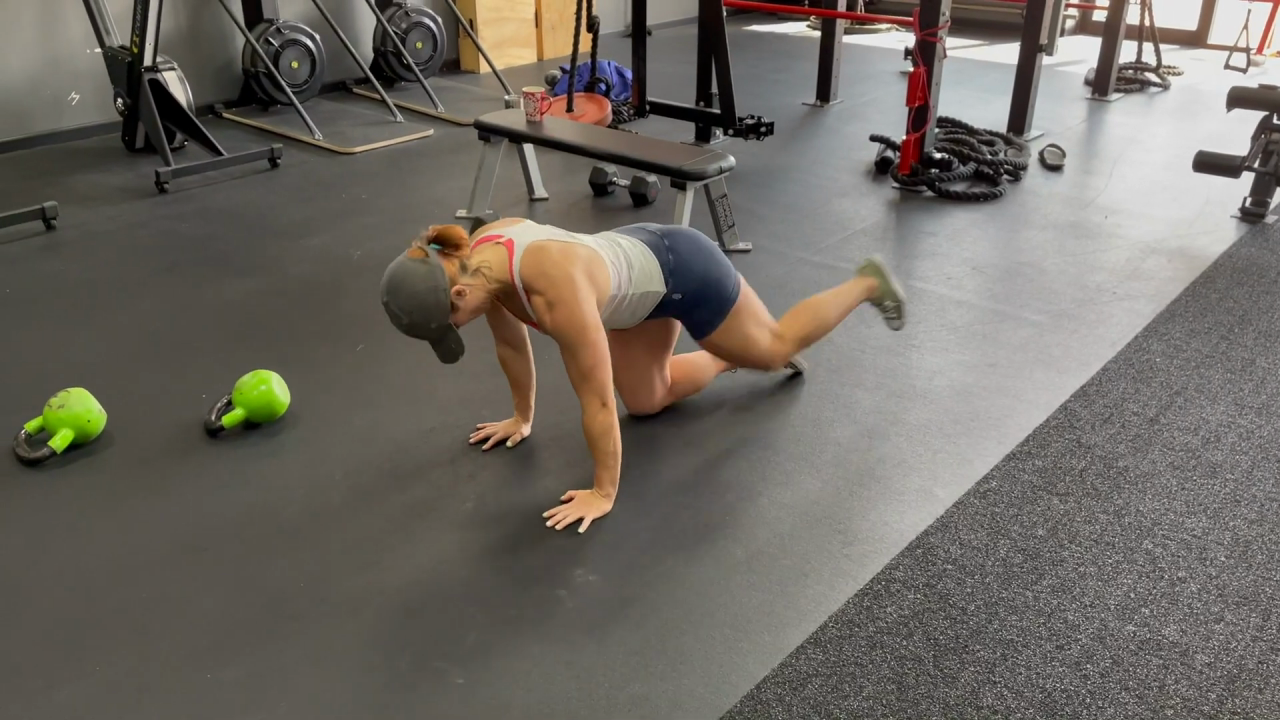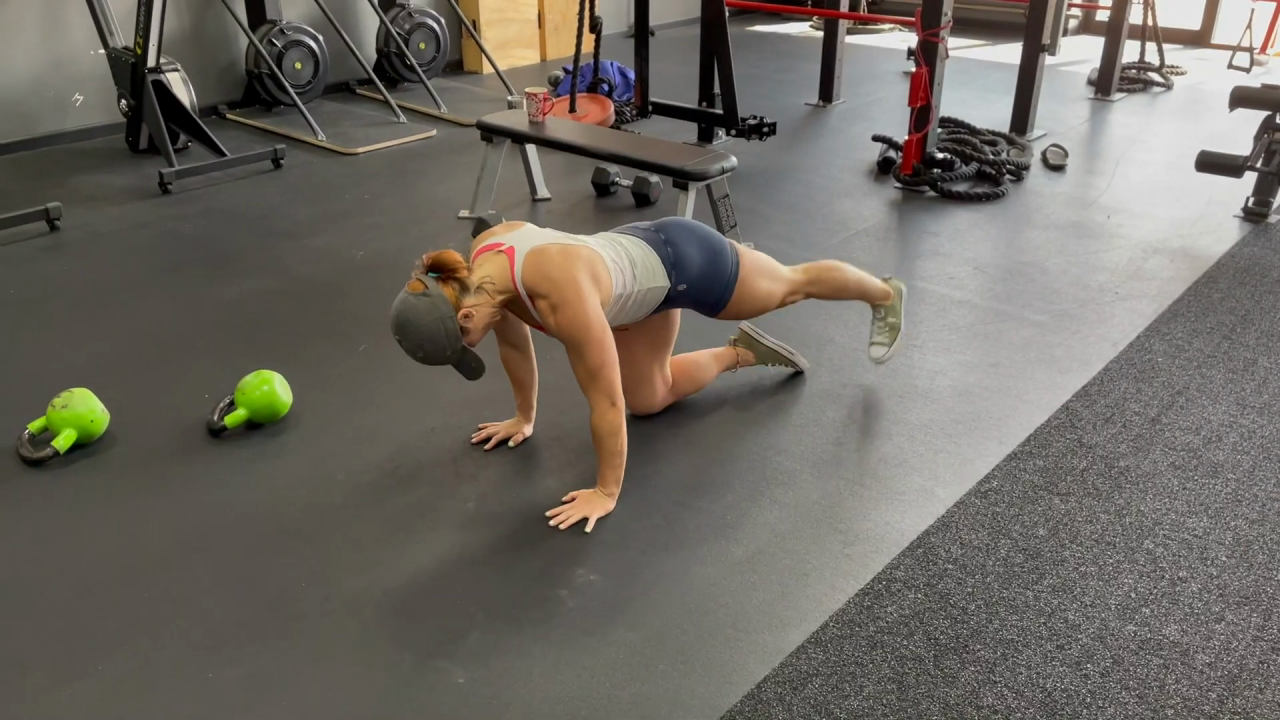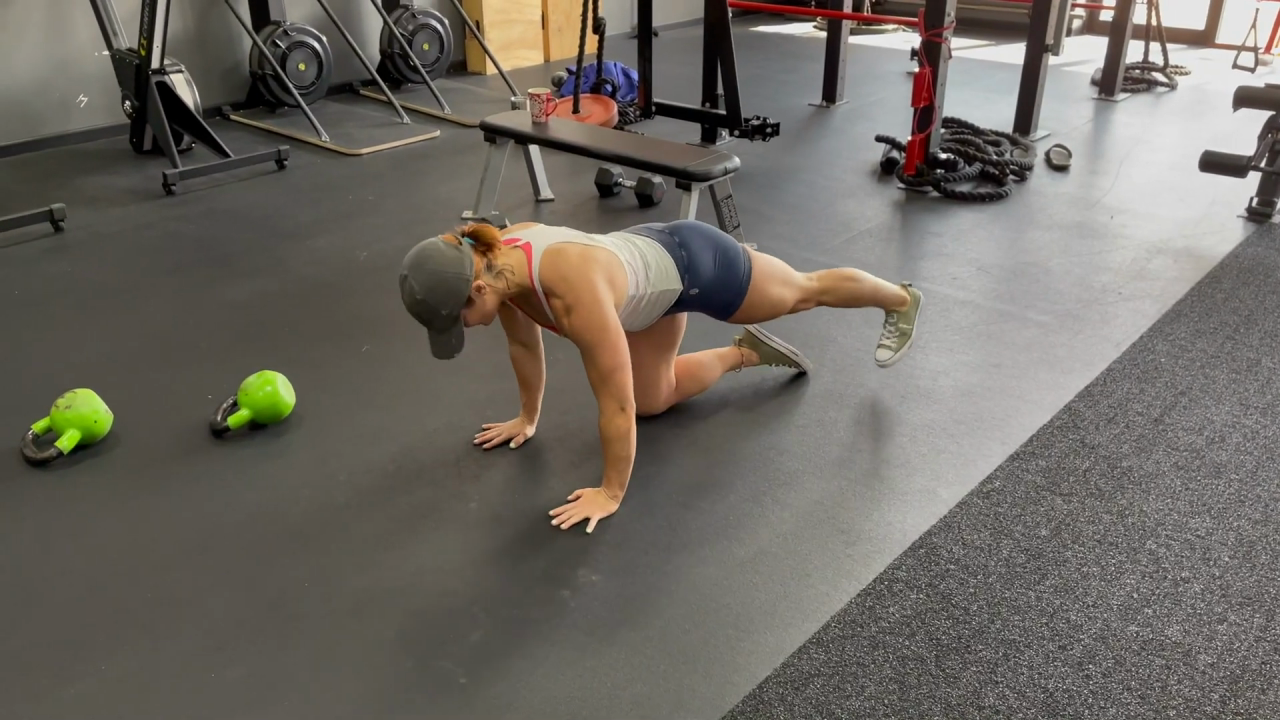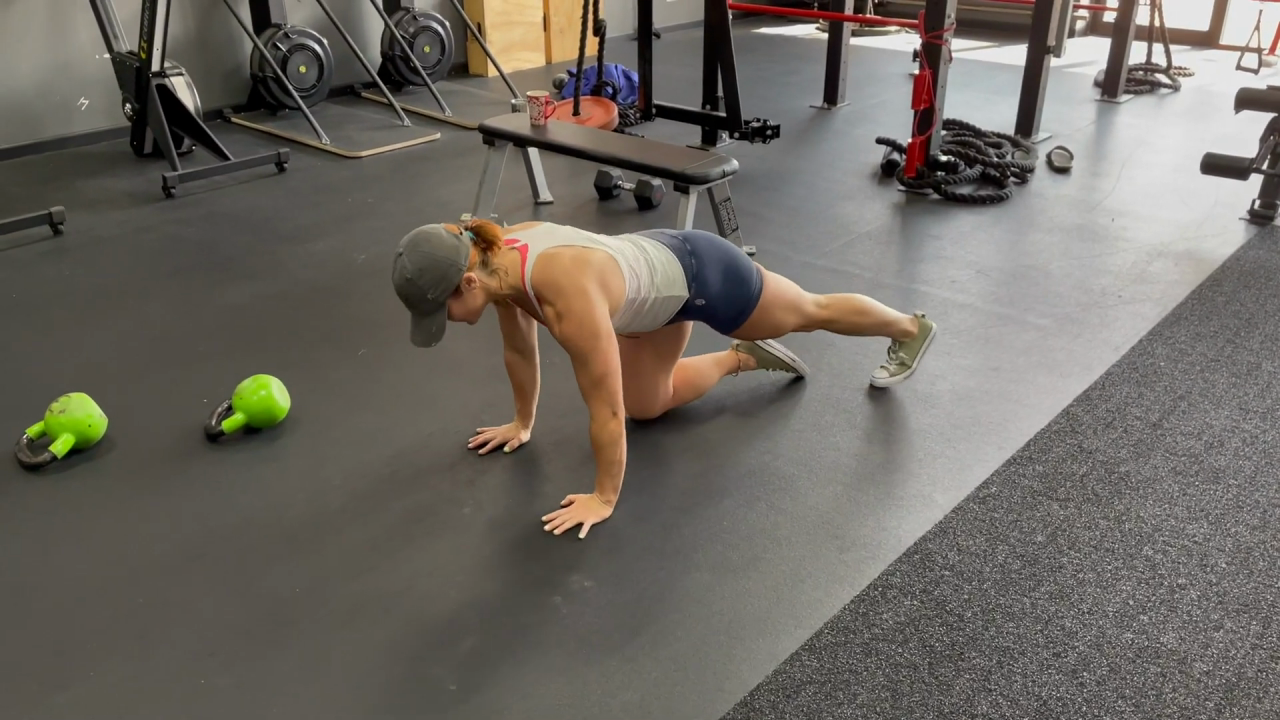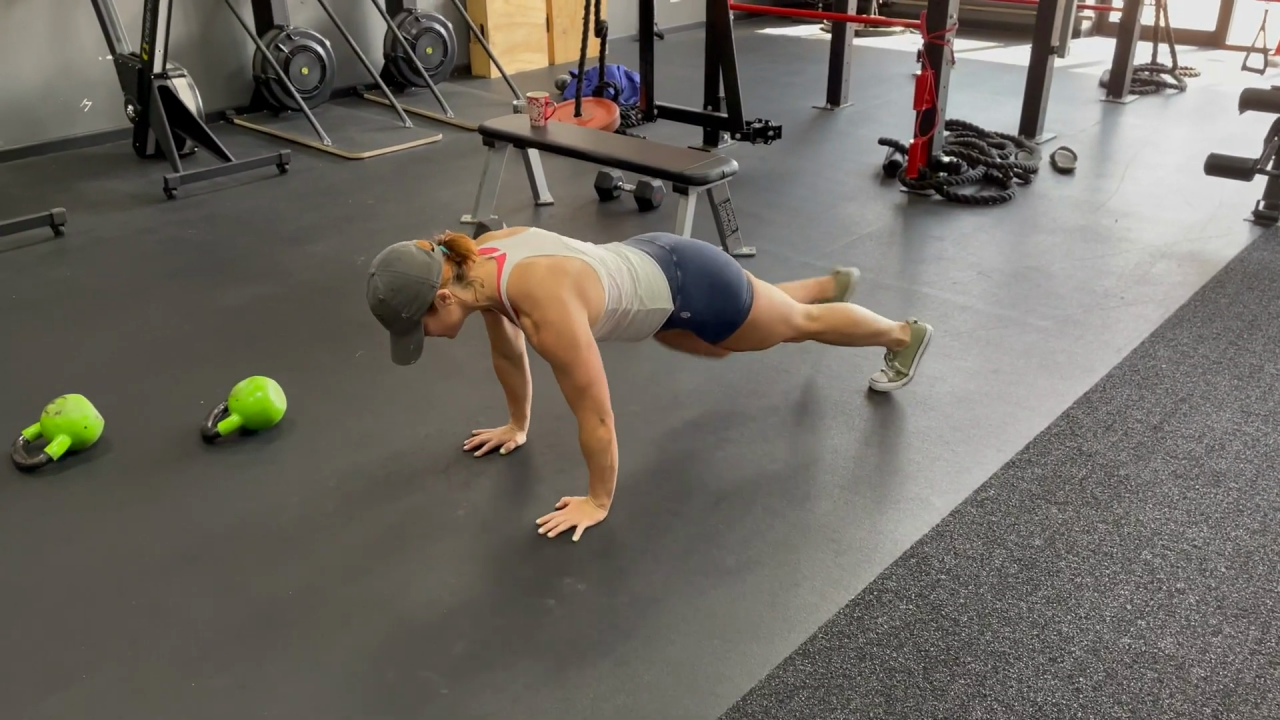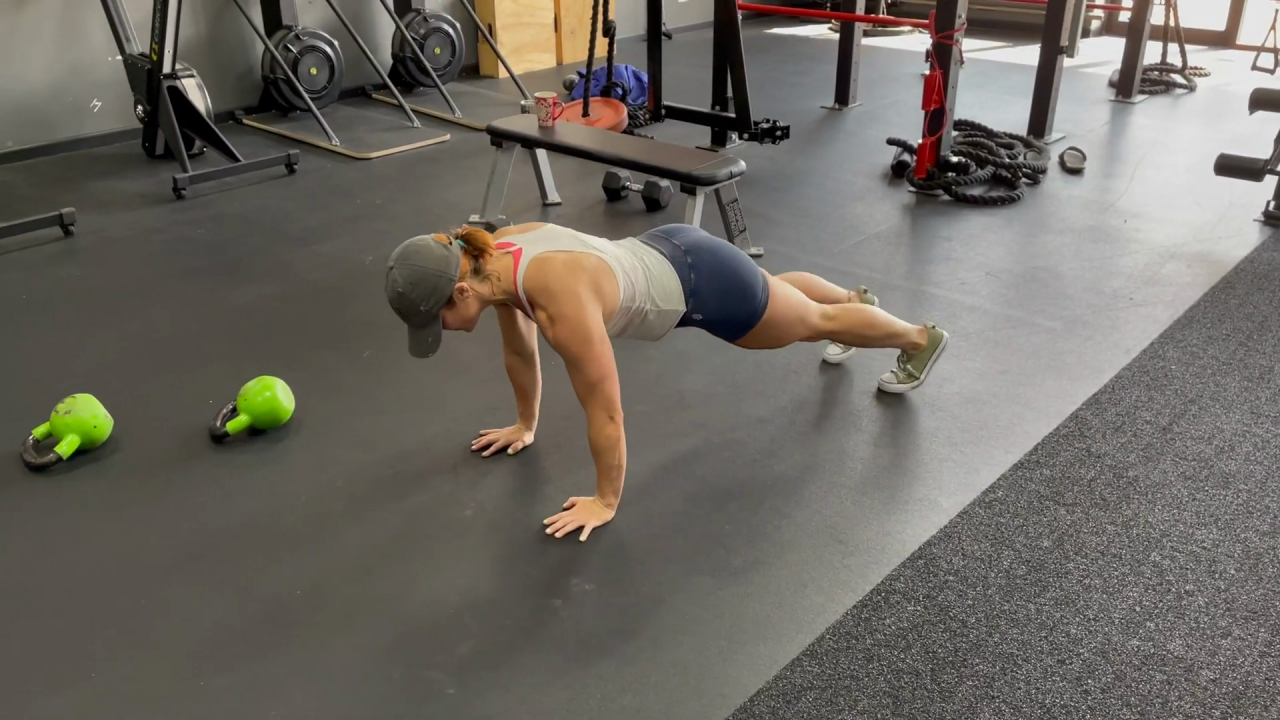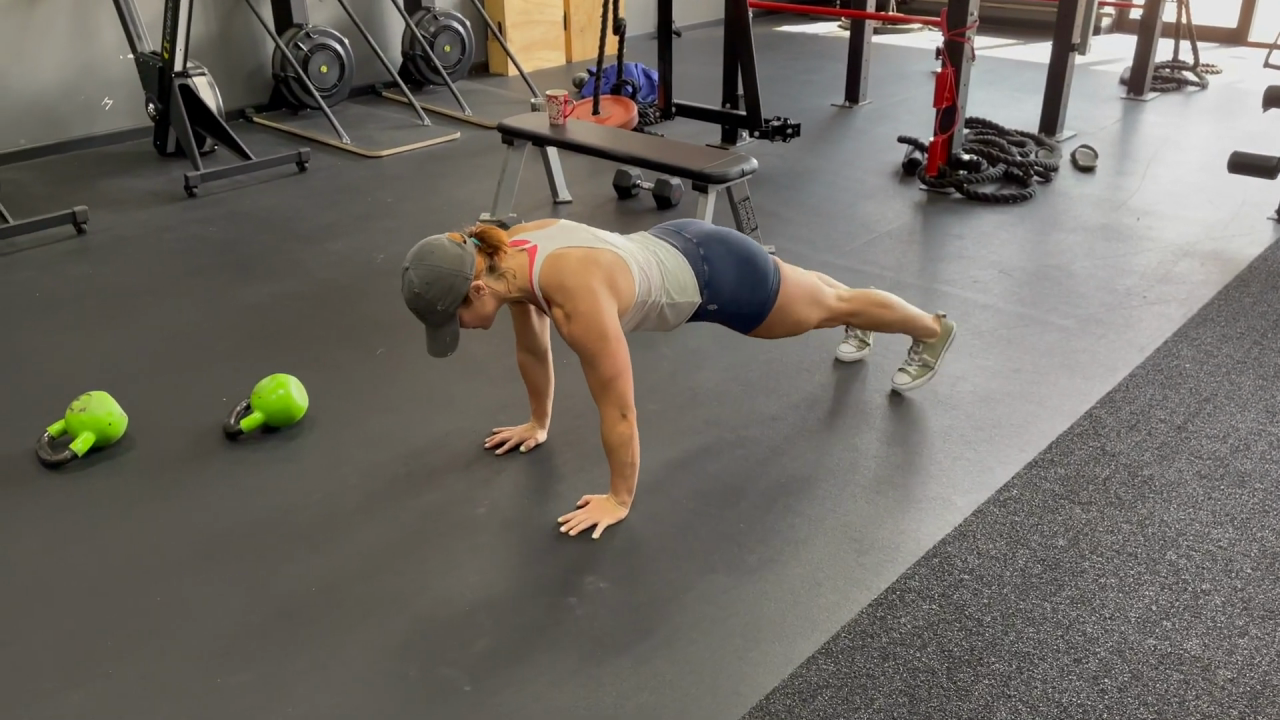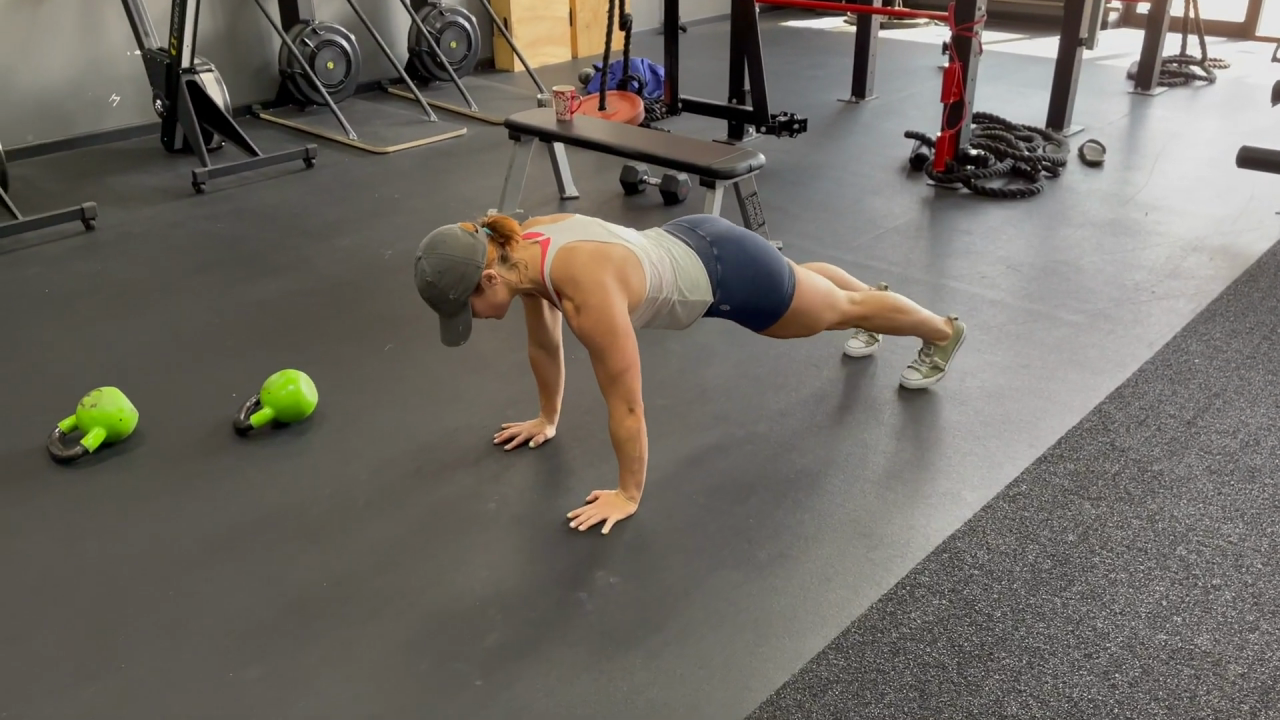
dt=0.4s
person 1, frame 1
left shoulder: (555, 291)
right shoulder: (476, 260)
left elbow: (598, 401)
right elbow: (511, 341)
left wrist: (604, 494)
right wrist: (521, 417)
left hip: (682, 272)
right hip: (635, 259)
left knee: (773, 350)
right knee: (645, 400)
left ankle: (869, 283)
right ankle: (730, 352)
person 1, frame 2
left shoulder: (560, 296)
right shoulder: (478, 268)
left elbow: (606, 400)
right elbow: (514, 343)
left wrist: (606, 492)
right wrist: (523, 417)
left hip: (684, 263)
right hip: (639, 261)
left knee: (791, 285)
right knee: (648, 400)
left ankle: (884, 294)
right ankle: (741, 352)
person 1, frame 3
left shoulder: (575, 292)
right shoulder: (495, 261)
left elbow: (615, 403)
right elbow: (523, 342)
left wrist: (610, 493)
right wrist: (527, 417)
left hip: (693, 265)
right hip: (647, 260)
left knee: (805, 291)
right knee: (652, 400)
left ankle: (901, 300)
right ankle: (745, 351)
person 1, frame 4
left shoulder: (566, 294)
right shoulder: (497, 258)
left elbow: (606, 408)
right elbow: (519, 347)
left wrist: (604, 498)
right wrist: (522, 422)
left hip: (702, 275)
right hip: (656, 266)
left knee: (811, 312)
right knee: (648, 405)
left ankle: (911, 329)
right ankle: (743, 357)
person 1, frame 5
left shoulder: (544, 305)
right shoulder: (479, 264)
left elbow: (596, 415)
right elbow: (507, 353)
left wrist: (598, 502)
right wrist: (518, 425)
left hip: (688, 284)
right hip: (648, 259)
left knee: (800, 325)
right knee: (717, 346)
left ankle: (905, 334)
right ankle: (830, 282)
person 1, frame 6
left shoulder: (559, 299)
right shoulder: (496, 257)
left elbow: (606, 412)
right elbow: (519, 350)
left wrist: (606, 501)
right wrist: (525, 424)
left hip: (702, 285)
right hip: (664, 253)
left knee: (814, 323)
right knee: (776, 288)
left ankle: (920, 341)
right ankle: (853, 296)
person 1, frame 7
left shoulder: (574, 296)
right shoulder: (509, 256)
left elbow: (618, 409)
right elbow: (531, 349)
left wrist: (620, 499)
right wrist: (539, 422)
left hip: (717, 274)
right hip: (676, 247)
left knee: (825, 308)
right knee: (798, 289)
left ankle: (933, 329)
right ankle: (862, 322)
person 1, frame 8
left shoulder: (585, 288)
right shoulder: (523, 249)
left elbow: (626, 403)
right elbow: (543, 343)
left wrist: (629, 495)
right wrist: (547, 418)
left hip: (730, 273)
right hip: (691, 243)
left knee: (840, 311)
right knee: (799, 276)
left ankle: (943, 332)
right ankle: (872, 291)
